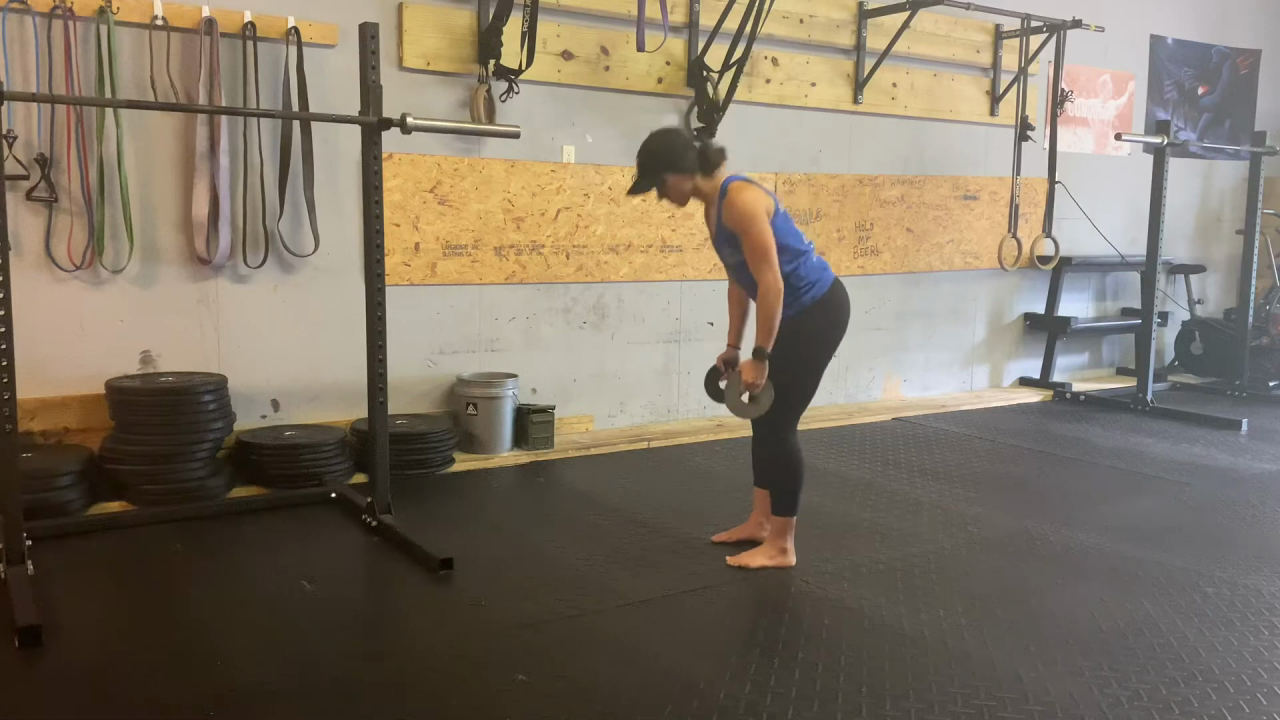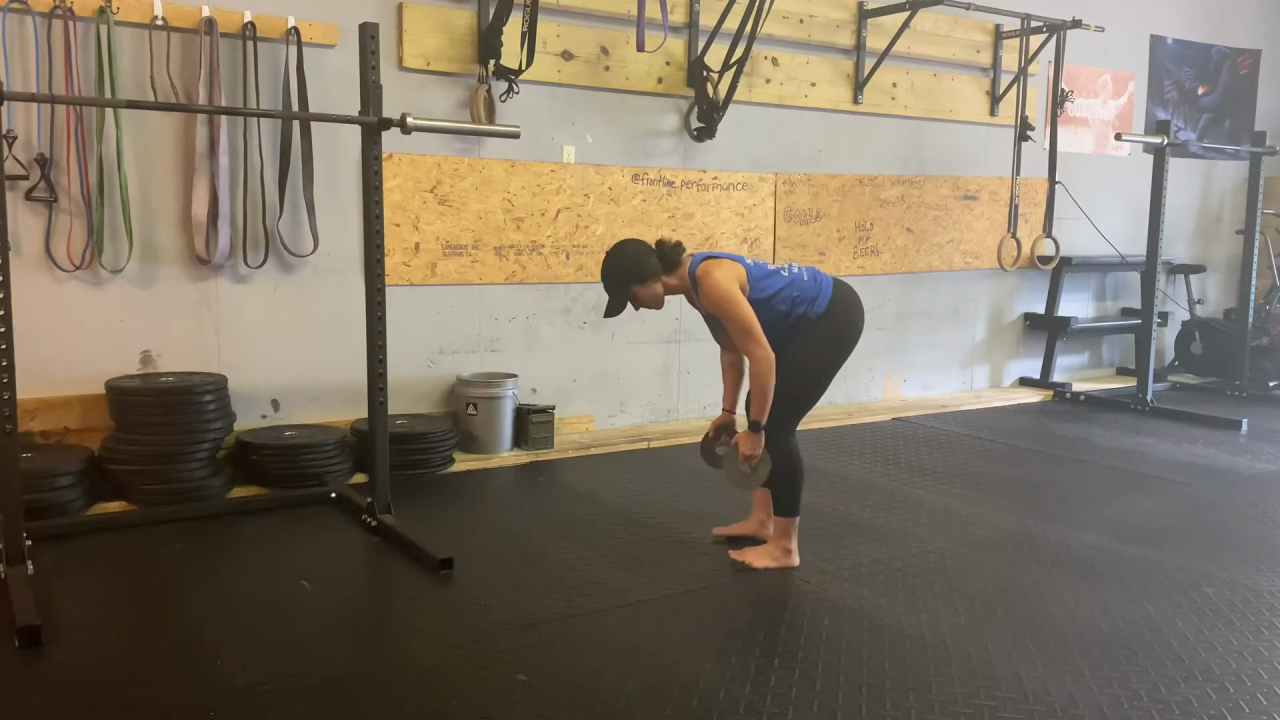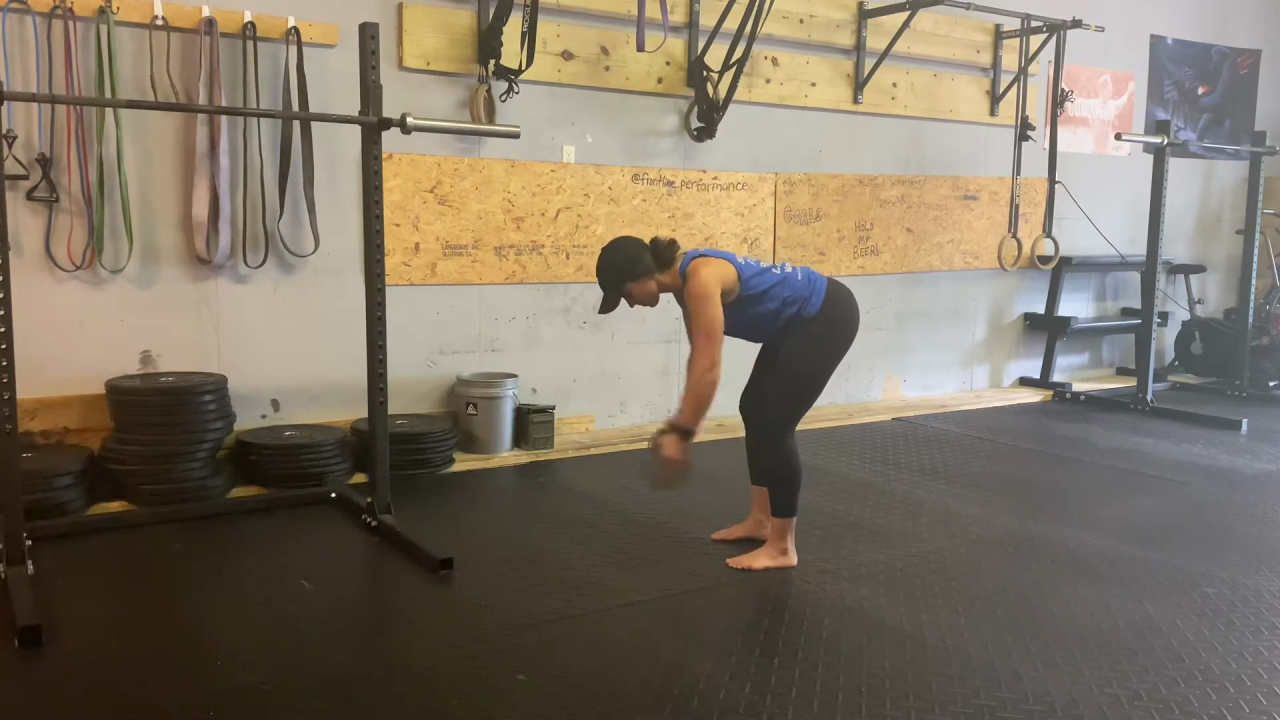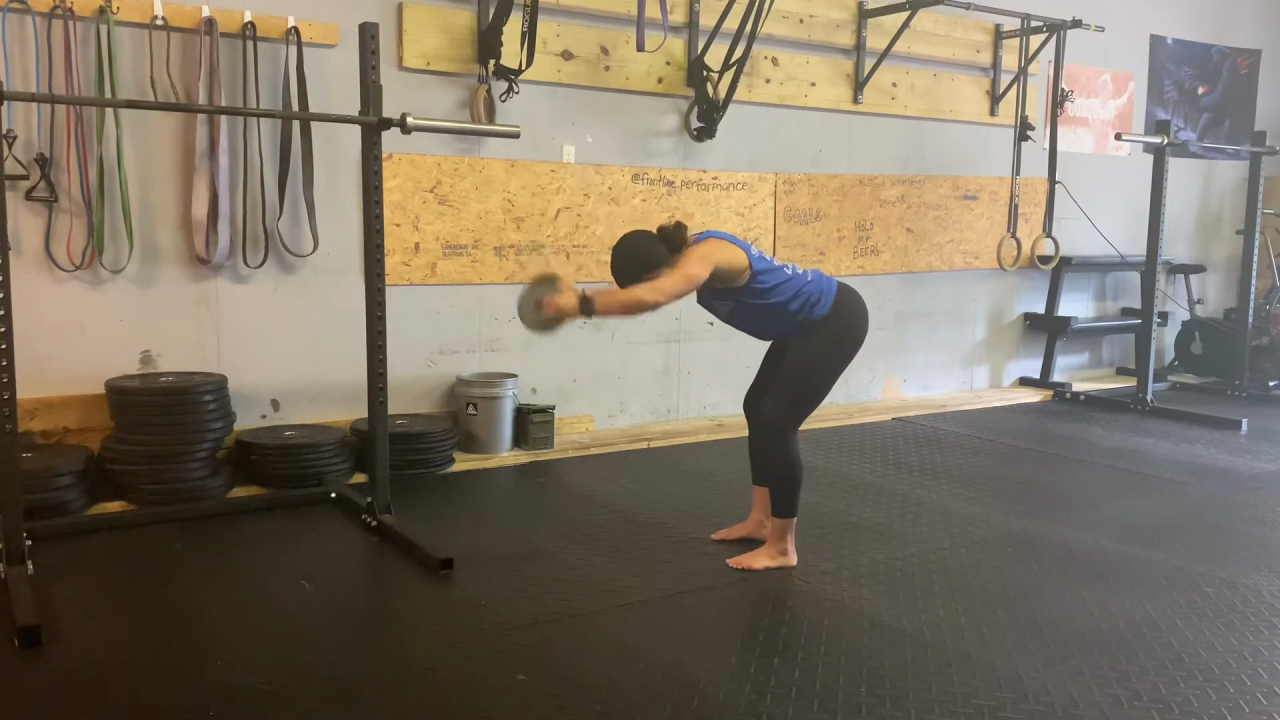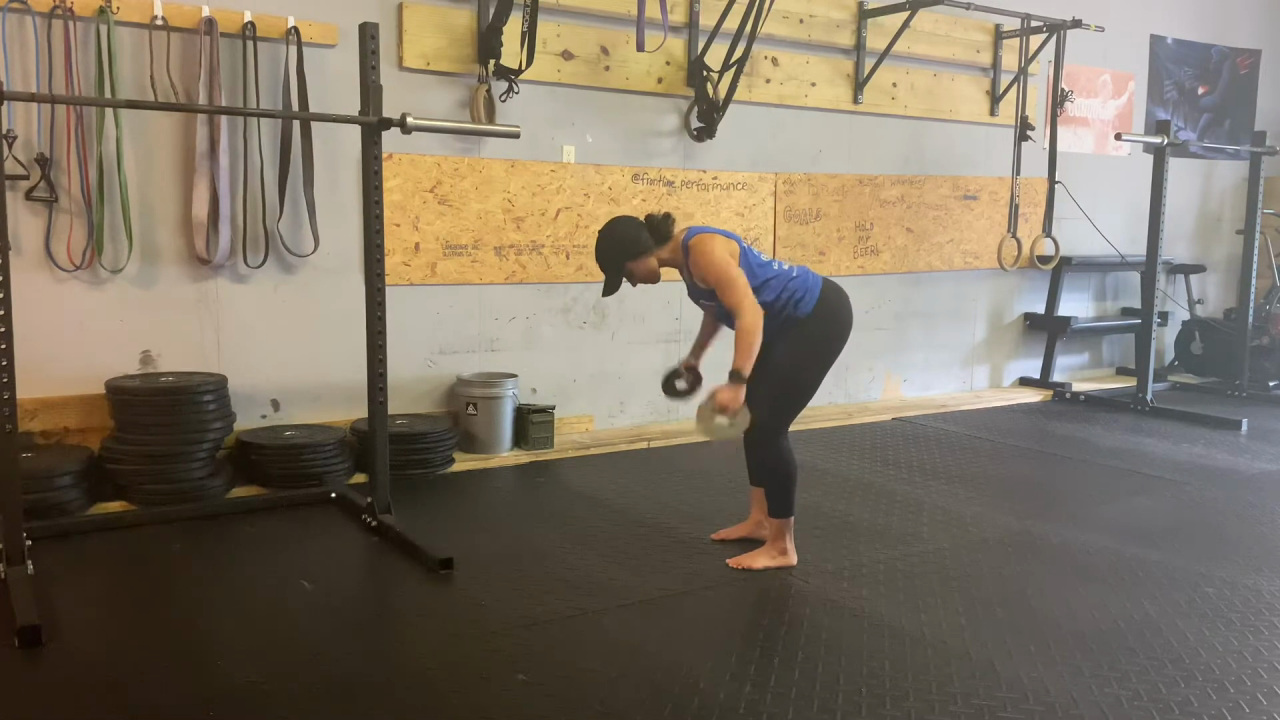
dt=1s
person 1, frame 1
left shoulder: (740, 200)
right shoulder: (713, 205)
left elbow: (771, 284)
right elbow: (739, 281)
left wrist: (760, 357)
right wrist: (732, 346)
left hip: (818, 309)
right hip: (794, 313)
left knee: (778, 422)
right knee: (765, 417)
left ankle: (781, 545)
right ankle: (760, 522)
person 1, frame 2
left shoulder: (711, 281)
right shoulder: (692, 281)
left elbow: (762, 356)
right elbow: (732, 348)
left wrist: (755, 429)
right wrist: (728, 411)
left hip: (833, 316)
right hip: (808, 317)
left knee: (776, 424)
right knee: (761, 412)
left ankle: (784, 546)
right ankle: (762, 520)
person 1, frame 3
left shoulder: (700, 279)
right shoulder: (684, 280)
left elbow: (709, 368)
right elbow: (701, 358)
left wrist: (681, 432)
right wrist: (681, 421)
left hip: (828, 315)
right hip: (800, 319)
left knee: (774, 423)
right knee: (754, 411)
left ankle: (782, 546)
right ankle: (759, 519)
person 1, frame 4
left shoulder: (707, 256)
right shoulder: (691, 255)
left elbow: (652, 296)
right elbow: (646, 288)
left wrist: (583, 305)
right wrist: (585, 297)
left hip: (836, 320)
right hip: (807, 323)
left knee: (776, 423)
right knee: (758, 408)
left ankle: (781, 547)
right ankle: (760, 519)
person 1, frame 5
left shoulder: (703, 251)
right shoulder: (685, 255)
left elbow: (750, 313)
right elbow: (720, 306)
left wrist: (736, 382)
right wrist: (694, 356)
left hip: (821, 317)
right hip: (795, 319)
left knee: (767, 423)
right knee: (753, 413)
left ankle: (782, 547)
right ankle: (759, 520)
